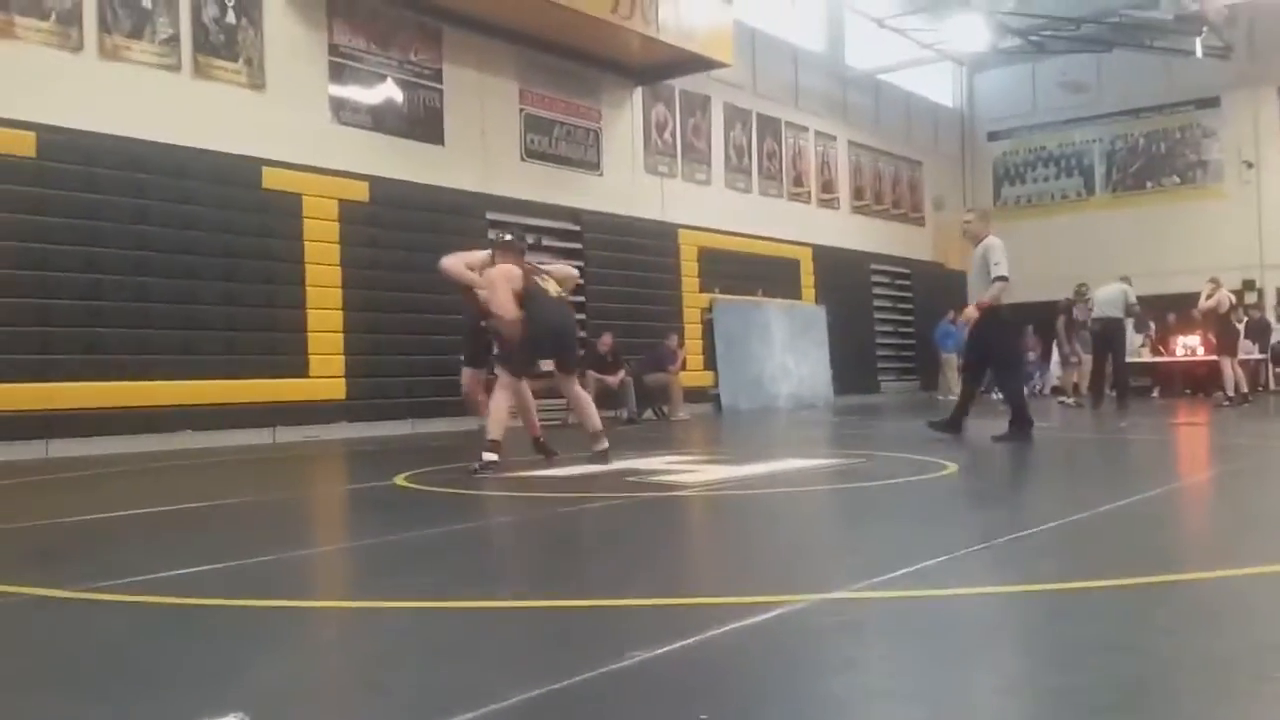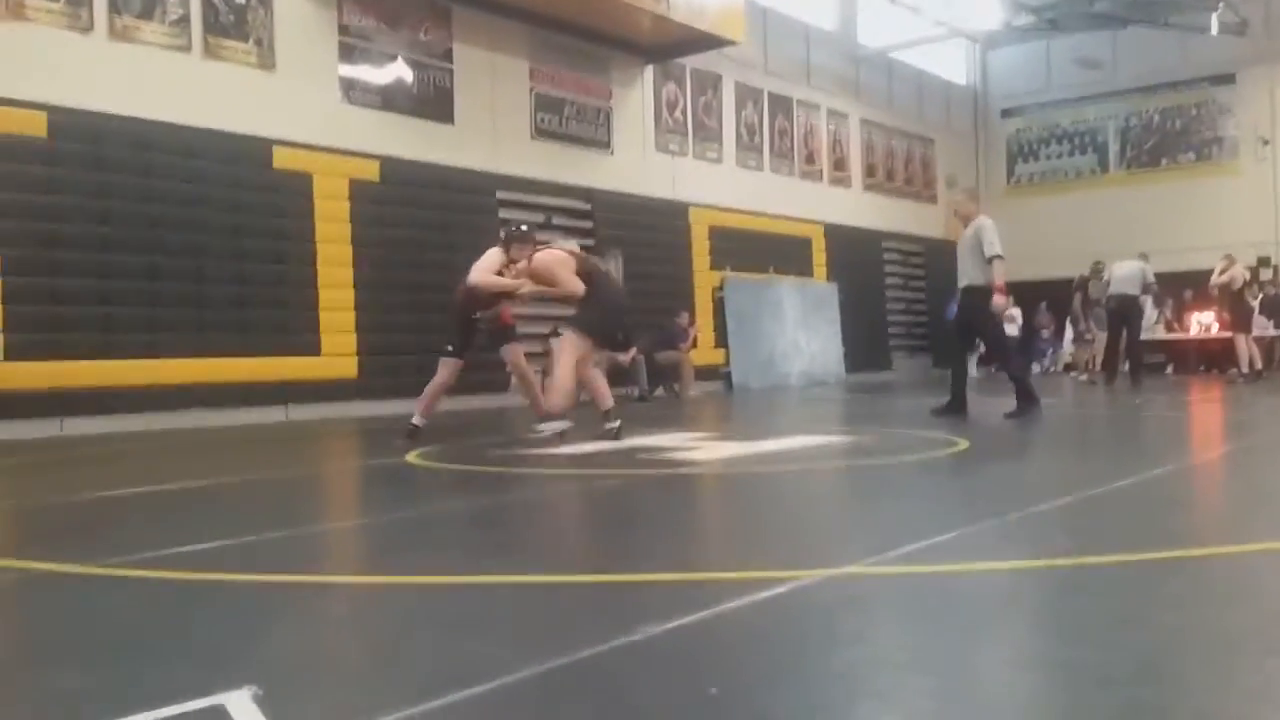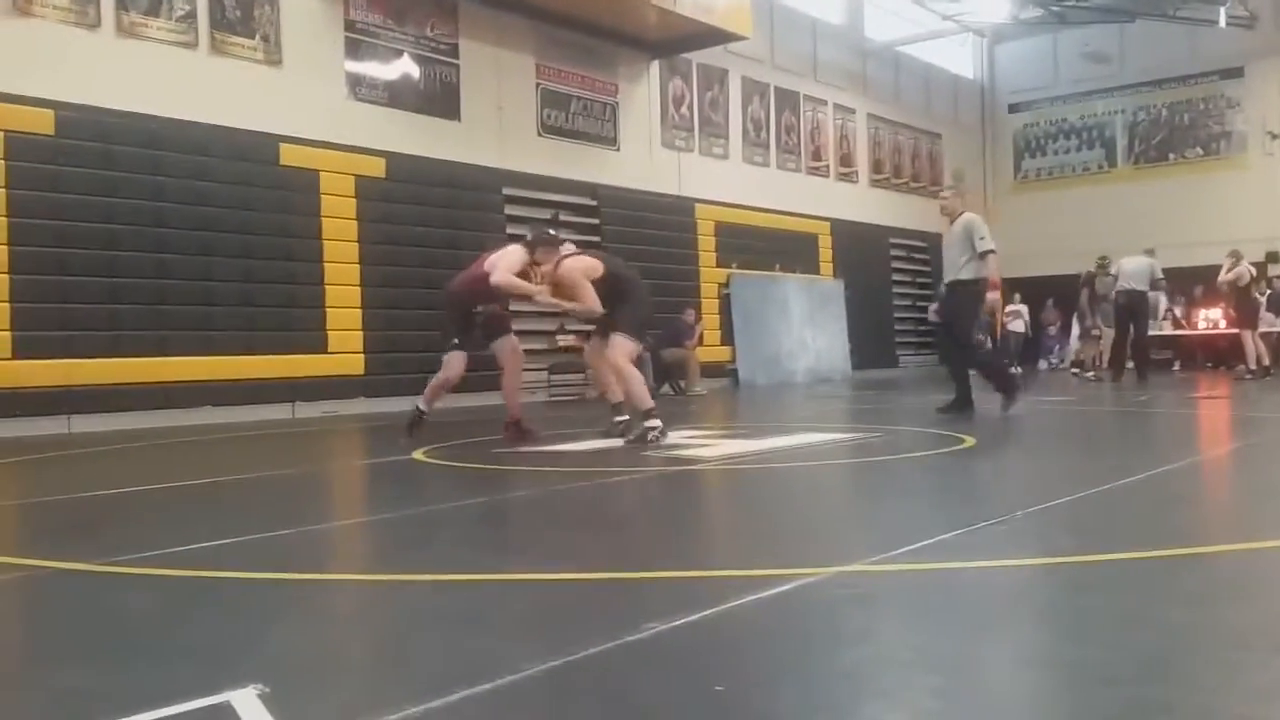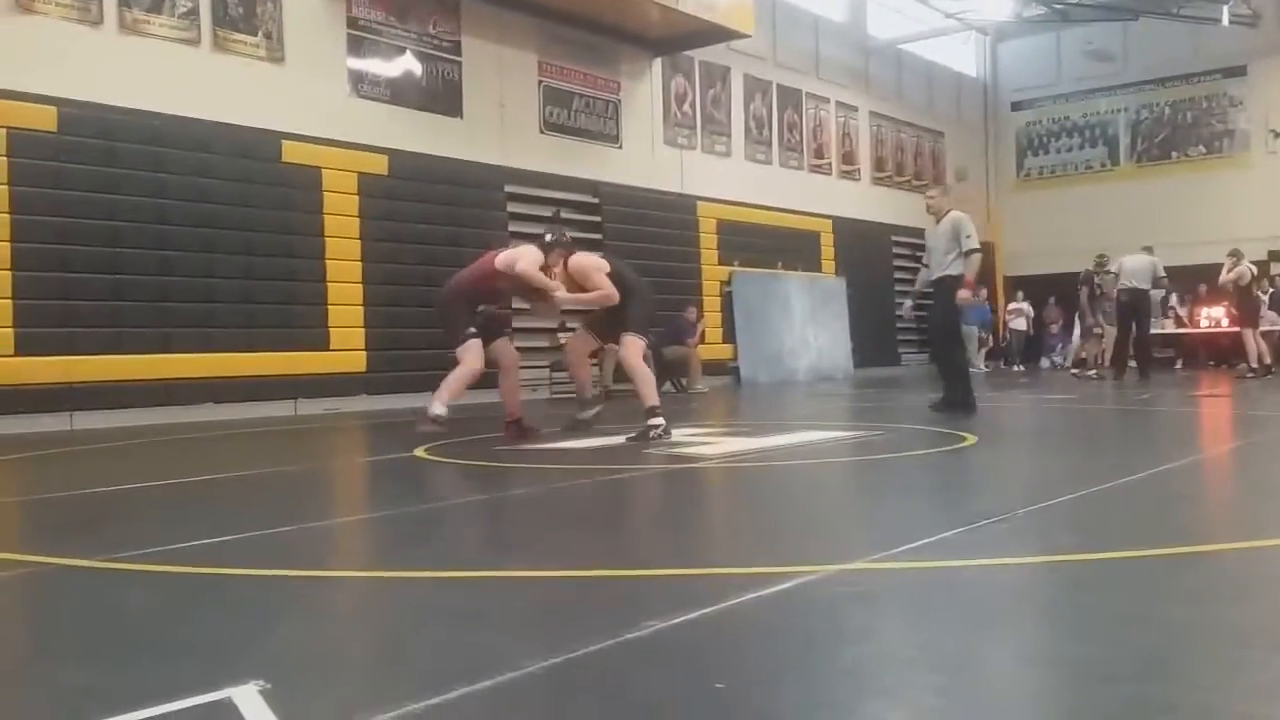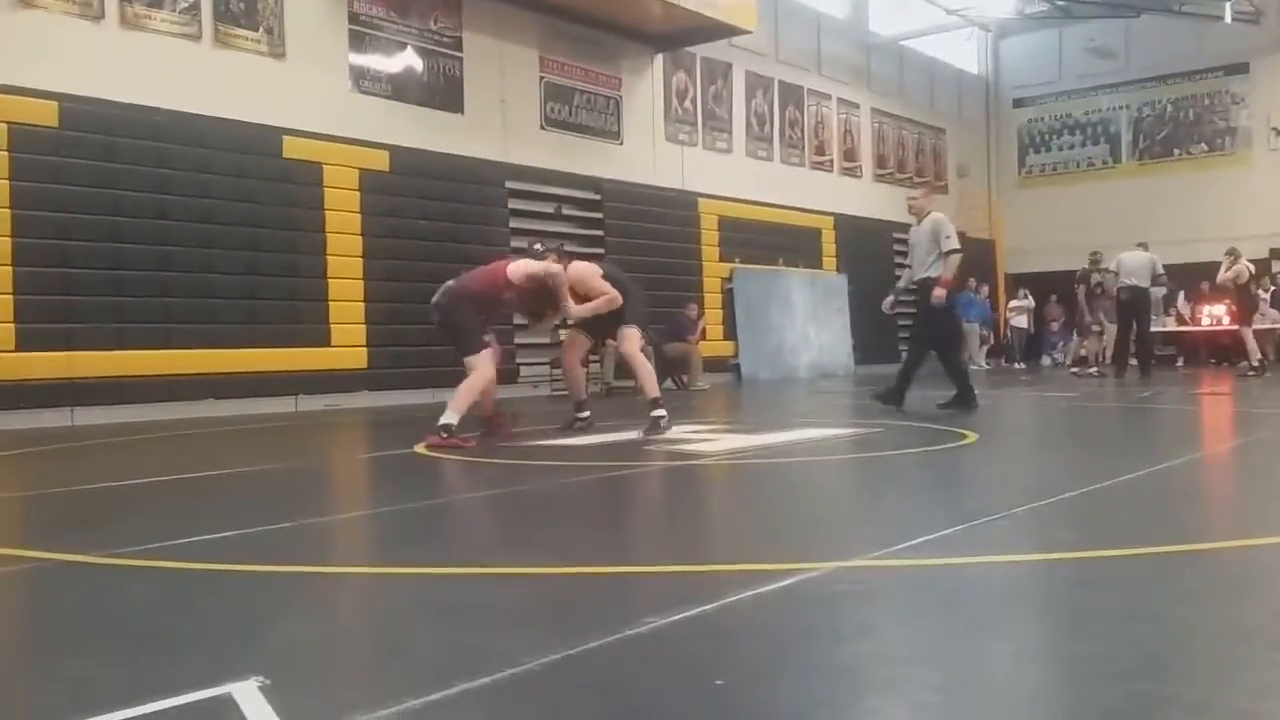
dt=0.2s
person 1, frame 1
left shoulder: (993, 245)
right shoulder: (977, 249)
left elbow: (1001, 281)
left wrist: (978, 307)
right wrist: (974, 310)
left hip: (993, 316)
right hip: (981, 318)
left knee: (1005, 371)
right knee: (970, 371)
left ankle: (1021, 426)
right ankle: (956, 421)
person 1, frame 2
left shoulder: (984, 225)
right shoulder: (965, 231)
left elbow: (996, 258)
left wrist: (999, 291)
right wrist: (960, 301)
left hip: (983, 295)
right hip: (968, 296)
left knee: (999, 348)
right knee: (958, 351)
left ankle: (1027, 399)
right ankle: (957, 402)
person 1, frame 3
left shoulder: (972, 221)
right shoulder: (948, 231)
left elbow: (989, 254)
left wrist: (993, 287)
right wrist: (940, 299)
left hip: (968, 288)
right hip: (953, 291)
left knee: (964, 343)
right knee: (949, 346)
left ankle: (1007, 385)
right ankle: (963, 398)
person 1, frame 4
left shoulder: (959, 219)
right shoulder: (931, 231)
left elbow: (975, 252)
right elbow: (927, 267)
left wrist: (968, 286)
right wrist: (913, 295)
left hip: (954, 286)
right hip: (941, 288)
left knee: (939, 340)
right knee: (950, 343)
left ankle: (954, 394)
right ankle: (964, 397)
person 1, frame 5
left shoulder: (938, 221)
right shoulder: (914, 230)
left elbow: (954, 253)
right elbow: (911, 267)
left wrist: (944, 285)
right wrist: (895, 293)
left hip: (935, 289)
right hip: (927, 289)
left knee: (919, 341)
right knee: (944, 345)
left ankle: (897, 393)
right ankle: (965, 395)
person 2, frame 1
right shoulder: (484, 260)
right elbow: (446, 263)
right wrist: (478, 282)
right hip: (478, 326)
left knee: (518, 384)
right knee: (469, 387)
left ankle: (538, 438)
person 2, frame 2
right shoulder: (496, 257)
right elbow: (475, 280)
right wrist: (516, 284)
left hip: (495, 314)
right hip: (464, 314)
left knee: (520, 366)
right knee: (445, 377)
right ankle: (416, 423)
person 2, frame 3
left shoulder: (532, 265)
right shoulder: (517, 254)
right elbow: (498, 280)
right wrist: (535, 290)
left hip: (487, 307)
right hip: (459, 304)
left knee: (513, 359)
right knee: (453, 372)
left ankle: (513, 423)
right ankle: (422, 409)
person 2, frame 4
left shoulder: (527, 259)
right shoulder: (533, 255)
right elbow: (522, 270)
right wrist: (553, 286)
left hip: (481, 308)
right hip: (456, 301)
left knee: (510, 361)
right knee: (474, 364)
left ankle: (514, 422)
right ankle: (433, 416)
person 2, frame 5
right shoulder: (533, 269)
right elbow: (555, 270)
right wrist: (567, 302)
left hip: (449, 302)
right hip: (457, 304)
left knee: (491, 354)
right knee: (483, 372)
left ankle: (489, 417)
right ankle: (444, 431)
person 3, frame 1
left shoulder: (497, 273)
right shoulder: (535, 270)
left elbow: (508, 315)
right elbow: (573, 274)
left hip: (540, 326)
right hip: (563, 322)
left knee: (504, 389)
right knee: (571, 387)
left ankle: (490, 455)
right ankle: (600, 444)
person 3, frame 2
left shoulder: (540, 261)
right shoulder: (548, 254)
left elbow: (577, 289)
left wrist: (537, 290)
left hip: (603, 300)
right hip: (610, 298)
left knee: (562, 355)
right knee: (583, 363)
left ankle: (553, 421)
right ankle: (611, 423)
person 3, frame 3
left shoulder: (568, 267)
right shoulder: (563, 264)
left elbow: (593, 308)
left wrist: (555, 302)
left hip: (633, 301)
right hip: (616, 303)
left knee: (616, 359)
right knee: (594, 358)
left ankle: (654, 424)
right ankle: (621, 417)
person 3, frame 4
left shoulder: (577, 264)
right shoulder: (566, 265)
left elbow: (611, 296)
left wrist: (569, 298)
left hip: (634, 302)
right hip: (612, 308)
left knee: (629, 356)
right knee: (573, 351)
left ankle: (658, 424)
right ankle: (590, 406)
person 3, frame 5
left shoulder: (575, 272)
left elbow: (614, 299)
left wrist: (578, 311)
left hip: (626, 301)
right hip: (601, 304)
left knee: (630, 350)
right knee: (569, 354)
left ankle: (659, 414)
right ankle: (582, 414)
